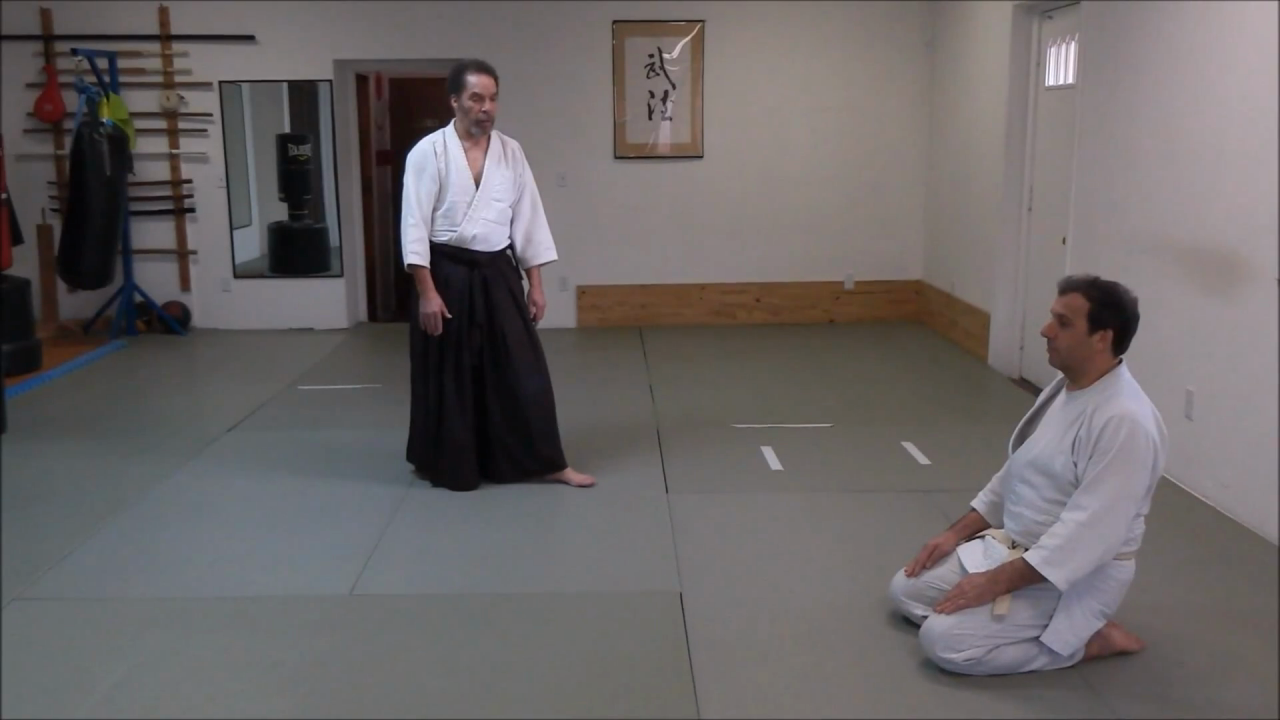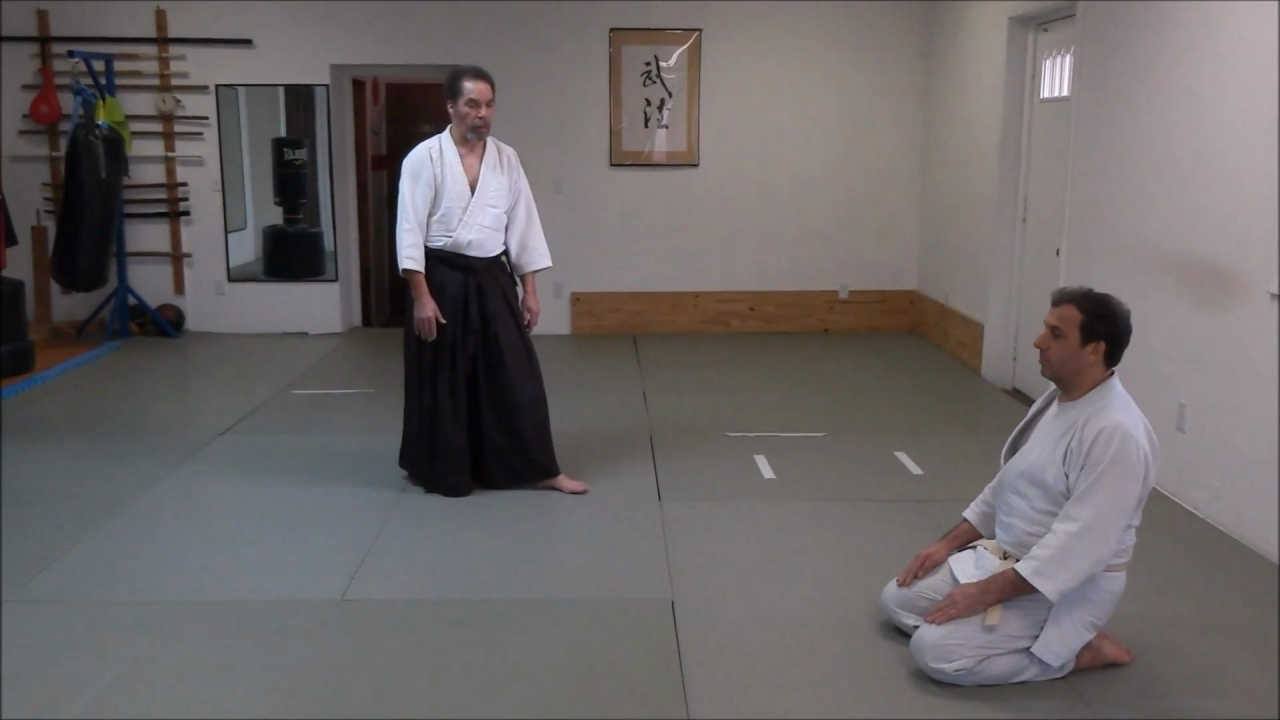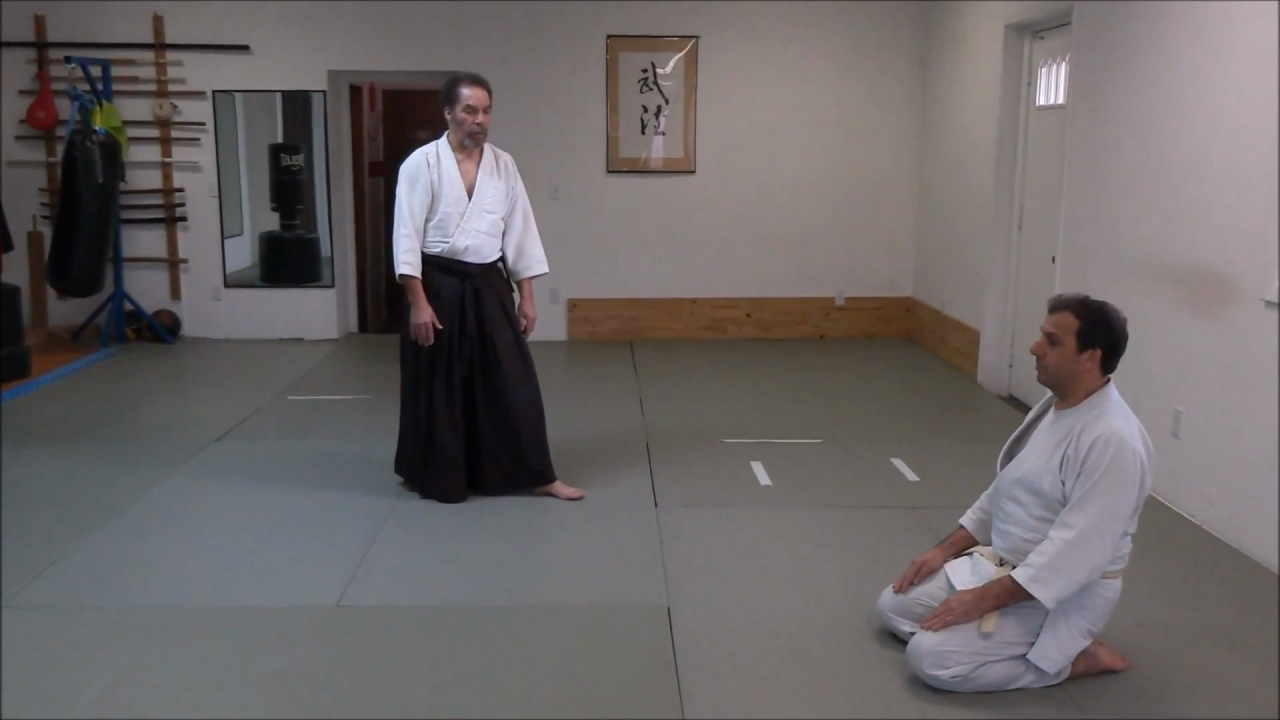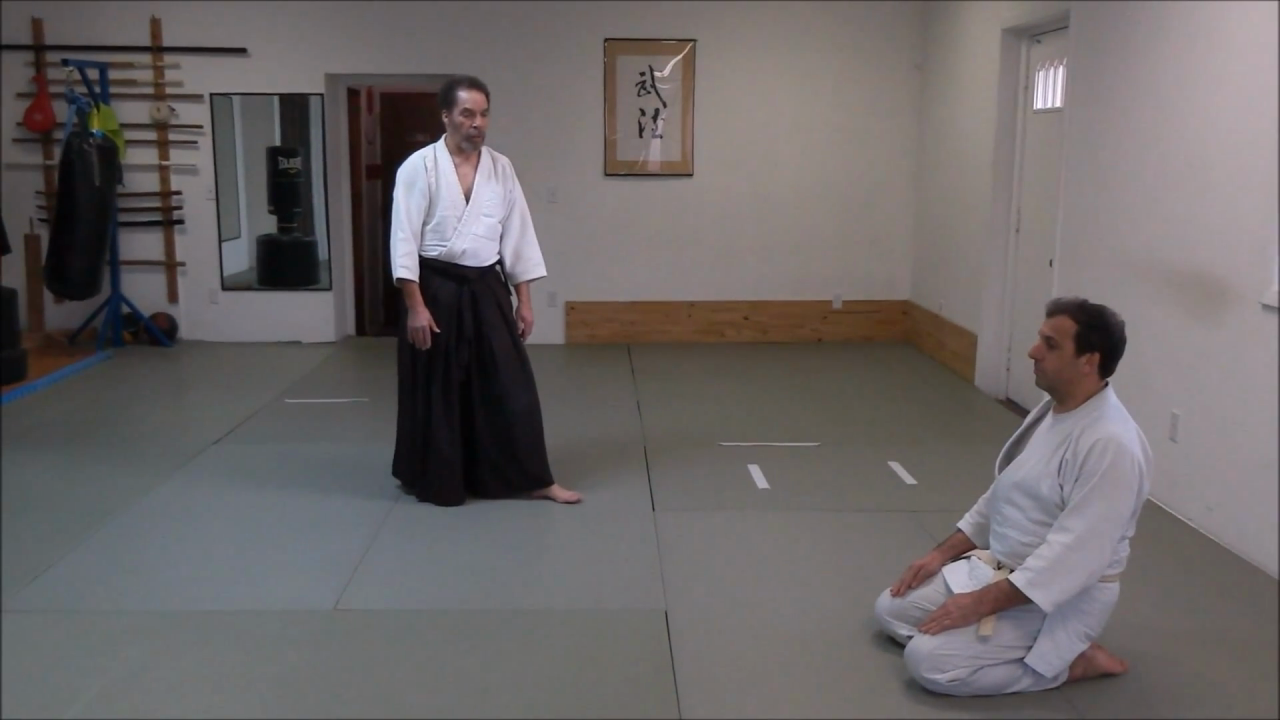
dt=0.7s
person 1, frame 1
left shoulder: (510, 152)
right shoulder: (429, 152)
left elbow: (527, 219)
right elbow: (415, 225)
left wrist: (535, 284)
right wrist: (427, 292)
left hip: (498, 274)
right hip: (448, 275)
left knee: (523, 371)
right knee: (447, 378)
left ankle: (547, 462)
right ankle: (447, 464)
person 1, frame 2
left shoulder: (506, 158)
right shoulder: (425, 157)
left elbow: (522, 225)
right elbow: (410, 229)
left wrist: (529, 290)
right wrist: (421, 297)
left hip: (492, 280)
right hip: (442, 281)
left knee: (517, 377)
right knee: (442, 383)
left ankle: (541, 469)
right ankle: (441, 470)
person 1, frame 3
left shoulder: (503, 164)
right shoulder: (422, 163)
left elbow: (520, 231)
right elbow: (407, 235)
left wrist: (526, 296)
right wrist: (418, 302)
left hip: (489, 287)
right hip: (439, 287)
left knee: (513, 383)
right knee: (438, 389)
left ankle: (538, 475)
right ankle: (437, 475)
person 1, frame 4
left shoulder: (501, 167)
right shoulder: (420, 167)
left elbow: (517, 235)
right elbow: (404, 239)
left wrist: (523, 299)
right wrist: (415, 306)
left hip: (487, 290)
right hip: (436, 291)
left knee: (511, 387)
right knee: (436, 392)
left ankle: (535, 479)
right ankle: (434, 479)
person 2, frame 1
left shoulder: (1124, 422)
right shoulder: (1064, 388)
left elbow: (1088, 533)
right elbow: (1016, 472)
left wrist: (996, 583)
right wrist: (956, 533)
left hip: (1075, 574)
left knee: (945, 640)
right knee: (907, 590)
left ankle: (1089, 638)
person 2, frame 2
left shoulder: (1115, 434)
right shoulder: (1057, 399)
left elbow: (1080, 545)
right elbow: (1009, 483)
left wrist: (987, 593)
right wrist: (948, 543)
left hip: (1065, 586)
left knee: (936, 651)
right knee: (899, 600)
left ankle: (1079, 649)
right ankle: (1064, 639)
person 2, frame 3
left shoulder: (1112, 440)
right shoulder: (1053, 406)
left elbow: (1076, 551)
right elbow: (1004, 490)
left wrist: (983, 600)
right wrist: (945, 550)
left hip: (1062, 593)
left knee: (932, 657)
right knee: (895, 606)
left ankle: (1074, 655)
right ankle: (1058, 644)
person 2, frame 4
left shoulder: (1110, 445)
right shoulder: (1052, 409)
left elbow: (1074, 556)
right elbow: (1003, 494)
left wrist: (981, 604)
right wrist: (943, 553)
left hip: (1059, 597)
left knee: (929, 661)
right knee: (893, 609)
left ankle: (1073, 659)
right ankle: (1057, 649)
